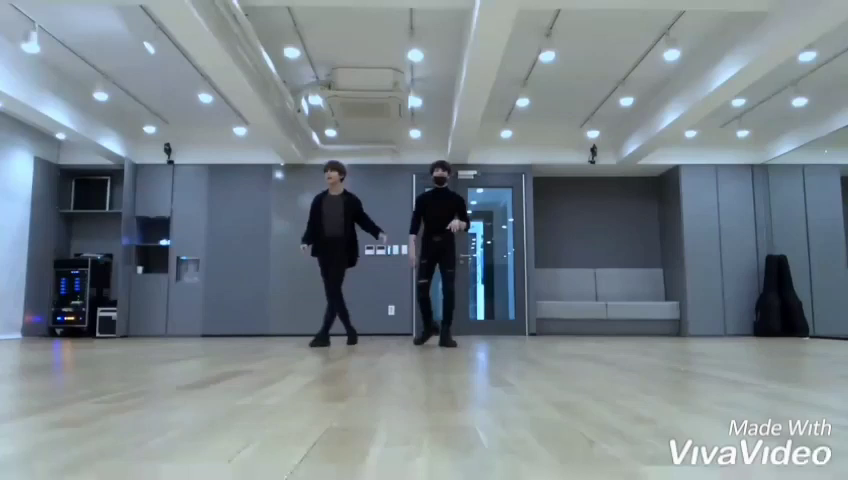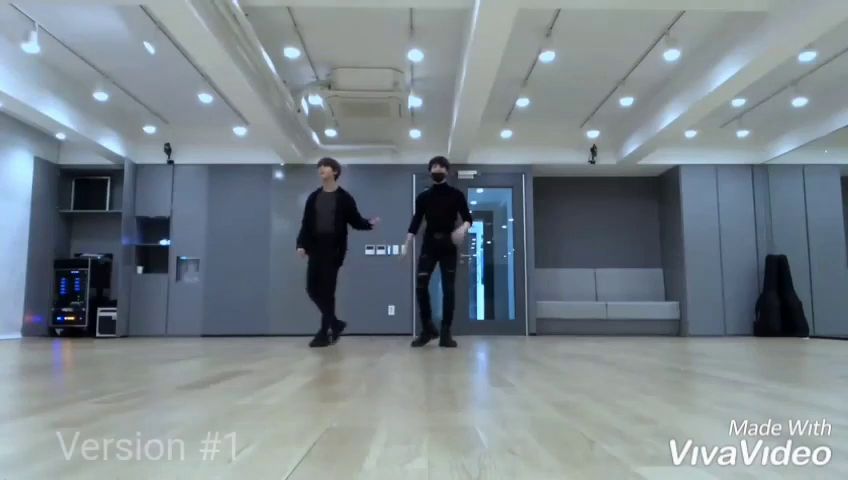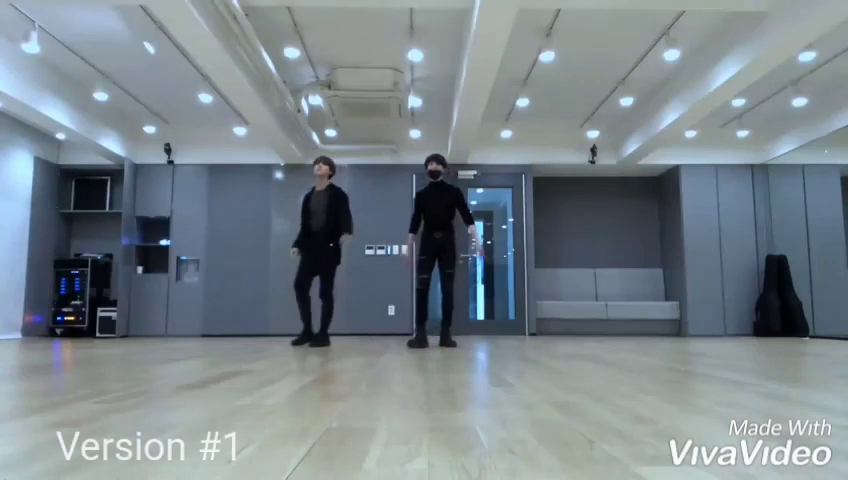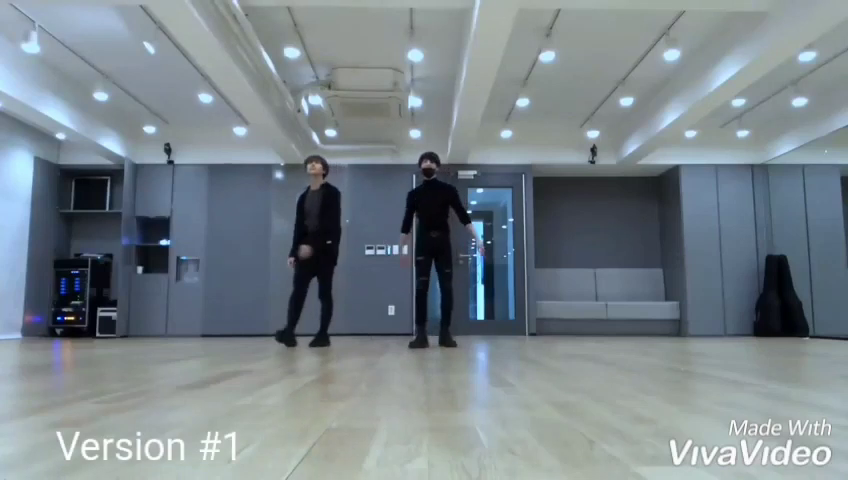
dt=0.2s
person 1, frame 1
left shoulder: (456, 199)
right shoulder: (423, 198)
left elbow: (466, 223)
right elbow: (415, 225)
left wrist: (459, 223)
right wrist: (412, 249)
left hip: (447, 247)
right hip: (428, 247)
left knee: (448, 289)
right knee: (422, 289)
left ankle: (445, 333)
right ankle: (429, 326)
person 1, frame 2
left shoulder: (456, 195)
right shoulder: (423, 197)
left elbow: (468, 219)
right elbow: (416, 222)
left wrist: (463, 229)
right wrist: (406, 247)
left hip: (448, 245)
right hip: (429, 243)
left knee: (448, 289)
right knee: (421, 283)
left ankle: (445, 333)
right ankle: (428, 328)
person 1, frame 3
left shoulder: (454, 192)
right shoulder: (421, 195)
left elbow: (467, 216)
right elbow: (416, 222)
left wrist: (476, 240)
right wrist: (409, 249)
left hip: (447, 242)
right hip: (427, 242)
left knee: (447, 288)
right knee: (422, 287)
left ankle: (445, 333)
right ankle: (420, 333)
person 1, frame 4
left shoulder: (449, 190)
right shoulder: (414, 194)
left elbow: (462, 215)
right elbow: (407, 221)
left wrist: (477, 239)
right wrist: (402, 248)
left hip: (443, 240)
right hip: (423, 241)
left knee: (446, 287)
right knee: (421, 287)
left ankle: (445, 332)
right ankle: (420, 334)
person 2, frame 1
left shoulder: (351, 200)
right shoulder: (319, 200)
left elbow: (364, 221)
right elbow: (312, 225)
left wrist: (379, 233)
right wrist: (306, 241)
left hip: (343, 250)
right hip: (324, 250)
left knee: (333, 292)
right knee: (333, 292)
left ankle: (324, 333)
right ankle: (349, 329)
person 2, frame 2
left shoulder: (344, 197)
right shoulder: (313, 197)
left elbow: (355, 220)
right elbow: (307, 223)
left wrist: (369, 224)
right wrist: (301, 243)
left hip: (334, 248)
right hip: (316, 248)
left knee: (327, 291)
right knee: (313, 289)
left ankle: (323, 332)
right ankle: (335, 323)
person 2, frame 3
left shoulder: (337, 194)
right shoulder: (309, 196)
left elbow: (344, 218)
right elbow: (304, 224)
left wrist: (346, 233)
right wrist: (297, 244)
left hip: (330, 246)
right hip: (311, 246)
left knee: (325, 291)
right knee: (300, 285)
left ankle: (323, 334)
right ankle: (307, 331)
person 2, frame 4
left shoulder: (332, 193)
right shoulder: (303, 197)
left elbow: (330, 222)
right elbow: (299, 226)
left wrist: (311, 244)
right wrist: (293, 252)
left hip: (325, 248)
right hip: (304, 248)
left knee: (324, 292)
right knee: (298, 289)
left ankle: (323, 334)
right ankle: (289, 332)
